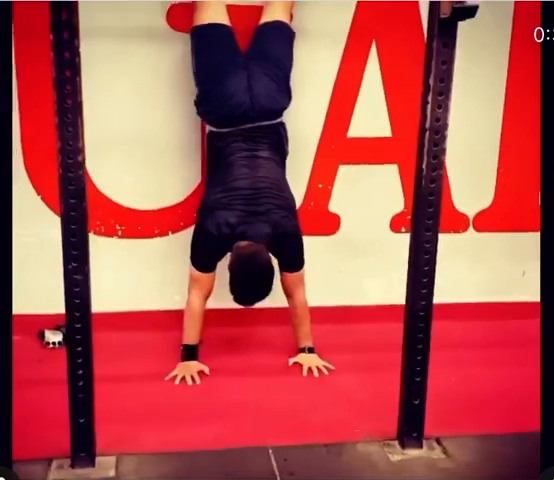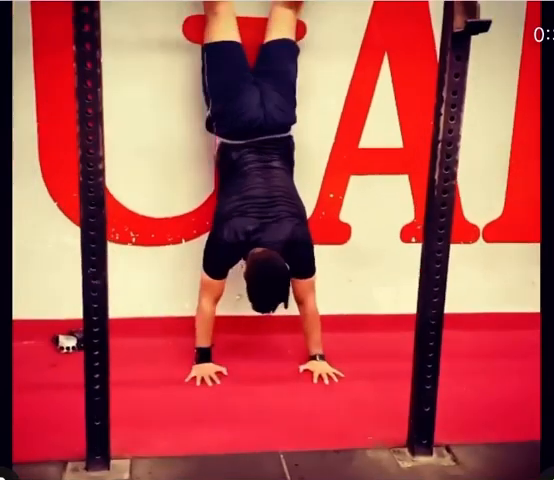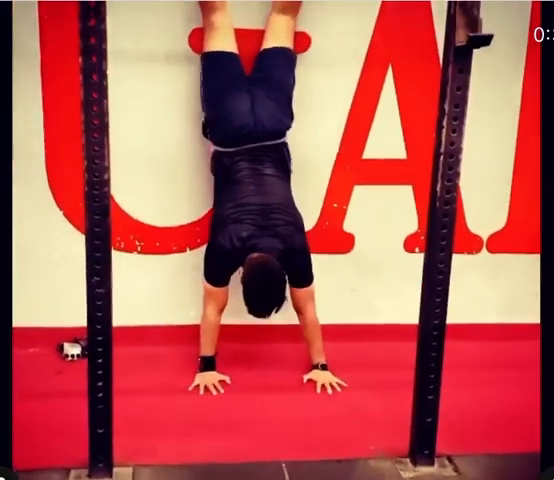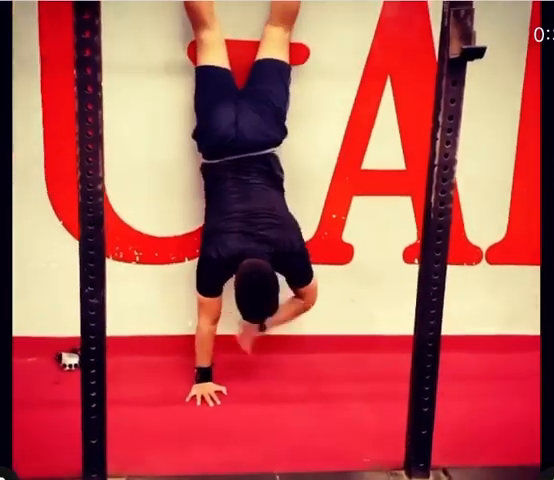
dt=0.2s
person 1, frame 1
left shoulder: (285, 227)
right shoulder: (212, 227)
left elbow: (296, 293)
right elbow: (197, 295)
left wrist: (308, 349)
right wrist: (188, 355)
left hip: (263, 110)
right hip: (227, 112)
person 1, frame 2
left shoulder: (297, 237)
right shoulder: (226, 237)
left elbow: (307, 301)
right elbow: (208, 300)
left wrist: (318, 356)
right wrist: (202, 358)
left hip: (273, 121)
right hip: (238, 122)
person 1, frame 3
left shoulder: (294, 243)
right shoulder: (224, 244)
left elbow: (306, 309)
right elbow: (213, 309)
left wrist: (322, 366)
right wrist: (205, 367)
left hip: (266, 131)
right hip: (232, 131)
person 1, frame 4
left shoulder: (289, 246)
right shoulder: (216, 253)
right elbow: (207, 320)
left wrist: (262, 324)
right wrist: (202, 378)
left hip: (257, 138)
right hip: (223, 139)
right knee: (208, 33)
